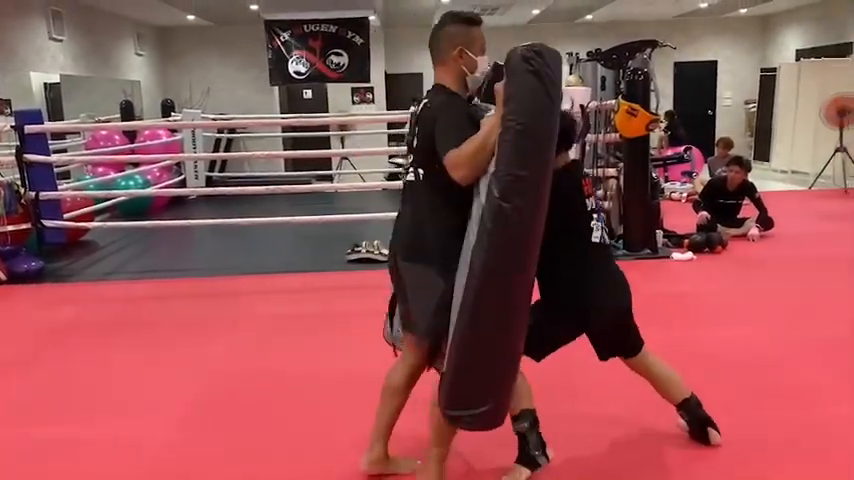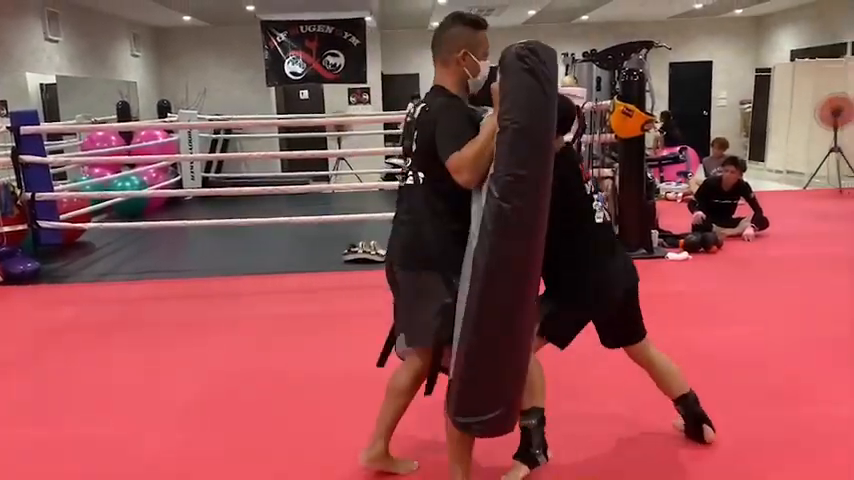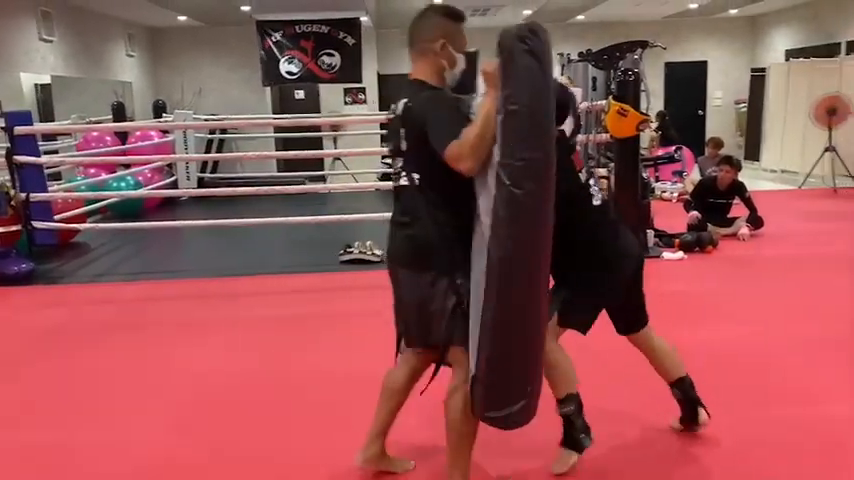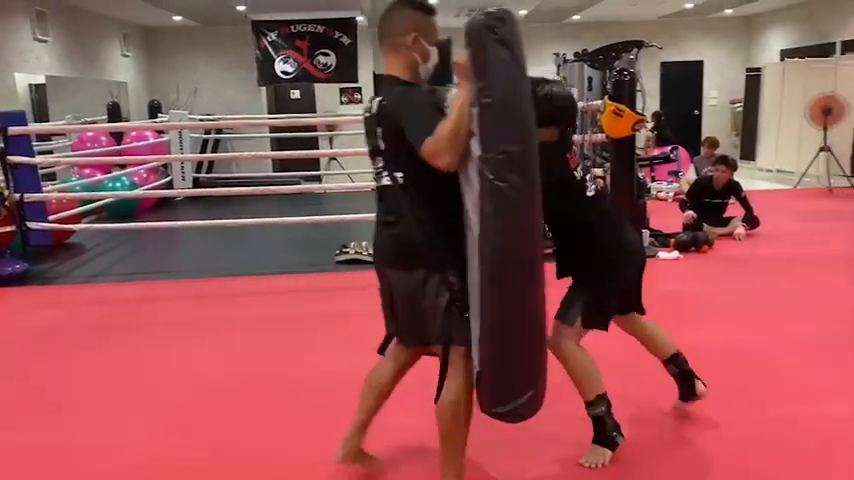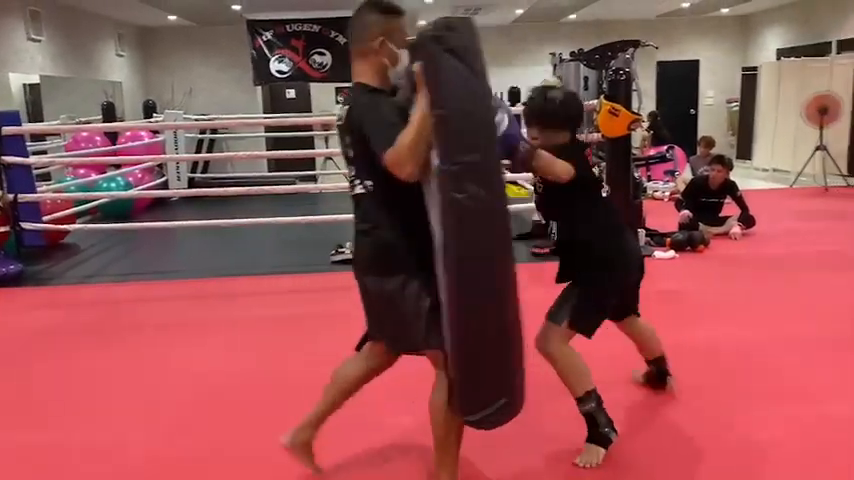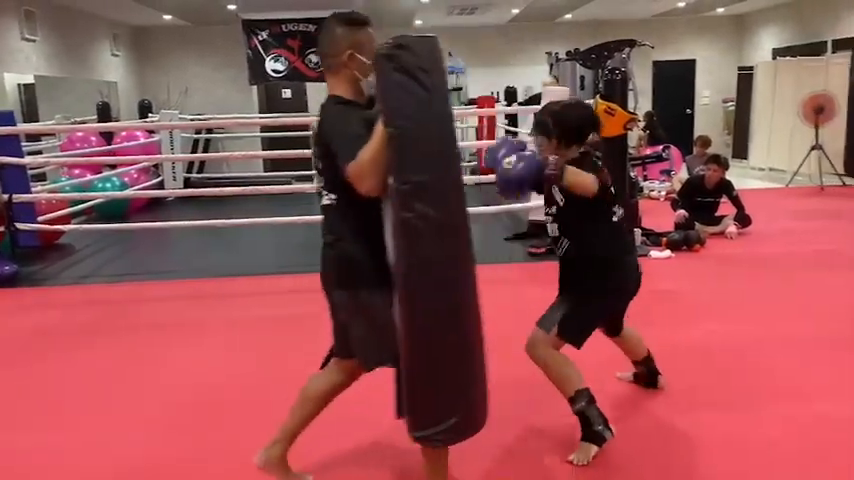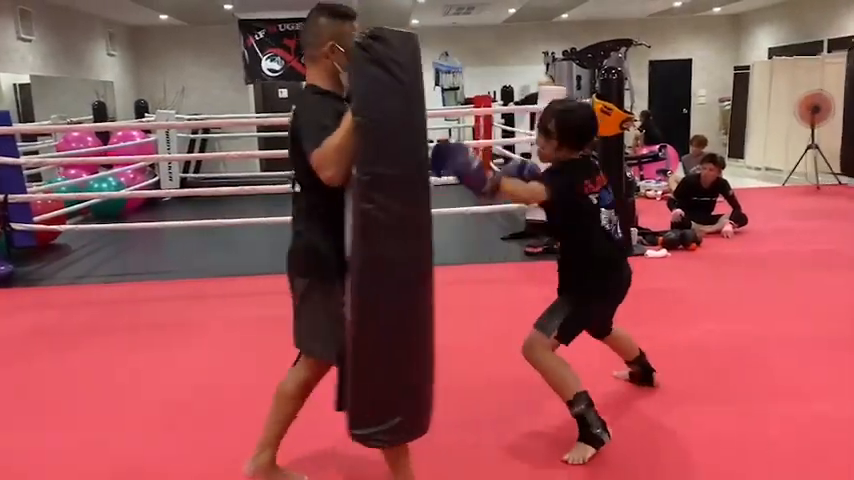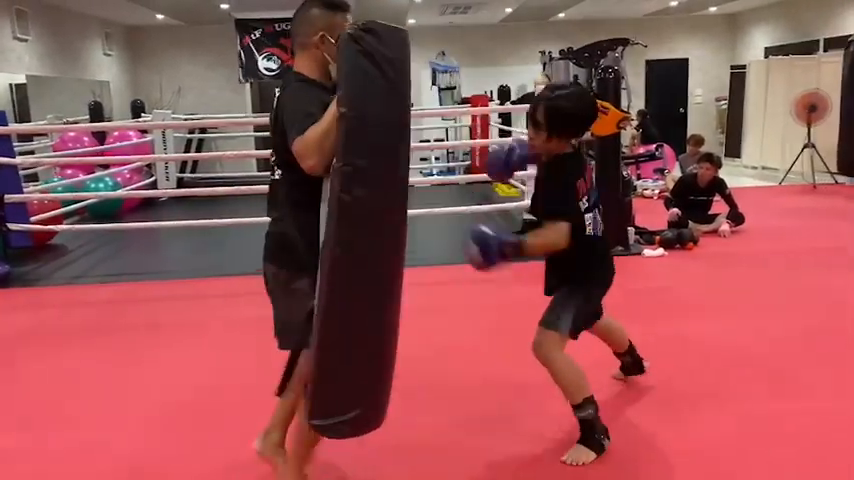
dt=0.1s
person 1, frame 1
left shoulder: (432, 105)
right shoulder: (450, 109)
right elbow: (464, 169)
right wrist: (501, 112)
left hip: (414, 245)
right hip: (436, 253)
left knee: (417, 351)
person 1, frame 2
left shoulder: (429, 107)
right shoulder: (452, 111)
right elbow: (466, 172)
right wrist: (500, 114)
left hip: (411, 250)
right hip: (437, 258)
left knee: (420, 355)
person 1, frame 3
left shoulder: (414, 103)
right shoulder: (437, 104)
right elbow: (466, 160)
right wrist: (493, 95)
left hip: (411, 249)
right hip: (440, 256)
left knee: (417, 352)
right knee: (468, 363)
person 1, frame 4
left shoulder: (390, 100)
right shoulder: (412, 100)
right elbow: (444, 156)
right wrist: (466, 88)
left hip: (398, 247)
right hip: (427, 253)
left knee: (405, 348)
right knee: (461, 360)
person 1, frame 5
left shoulder: (366, 103)
right shoulder: (376, 105)
right elbow: (406, 166)
right wrist: (425, 96)
left hip: (380, 251)
right hip: (401, 257)
left knee: (380, 351)
right knee: (450, 361)
left ankle: (302, 435)
person 1, frame 6
left shoulder: (341, 116)
right shoulder: (345, 119)
left elbow: (372, 178)
right elbow: (368, 181)
right wrist: (389, 117)
left hip: (350, 265)
right hip: (368, 271)
left knee: (347, 365)
person 1, frame 7
left shoulder: (322, 105)
right shoulder: (318, 109)
left elbow: (338, 168)
right elbow: (331, 169)
left hip: (323, 259)
right hip: (329, 264)
left knee: (316, 362)
person 1, frame 8
left shoulder: (313, 93)
right shoulder: (302, 96)
left elbow: (326, 157)
right elbow: (312, 159)
left hip: (305, 248)
right hip: (302, 253)
left knee: (308, 353)
left ankle: (274, 438)
person 2, frame 1
left shoulder: (557, 188)
right shoulder: (573, 176)
left hip: (573, 294)
right hip: (609, 287)
right knee: (638, 356)
right ankle: (701, 422)
person 2, frame 2
left shoulder: (556, 173)
right shoulder: (566, 160)
left hip: (582, 281)
right hip: (617, 272)
right knee: (639, 346)
left ankle: (533, 447)
right ankle: (697, 419)
person 2, frame 3
left shoulder: (550, 157)
right shoulder: (559, 146)
left hip: (596, 263)
right hip: (621, 253)
left knee: (545, 333)
right knee: (639, 332)
left ankle: (575, 431)
right ankle: (691, 407)
person 2, frame 4
left shoulder: (545, 157)
right shoulder: (558, 145)
left hip: (601, 258)
right hip: (623, 247)
left knee: (564, 339)
right knee: (631, 317)
left ankle: (606, 430)
right ankle: (688, 381)
person 2, frame 5
left shoulder: (569, 152)
right shoulder: (570, 148)
left elbow: (562, 173)
left hip: (604, 264)
right hip: (622, 257)
left knee: (551, 339)
right knee: (626, 317)
left ankle: (601, 428)
right ankle: (659, 371)
person 2, frame 6
left shoulder: (581, 166)
right shoulder: (574, 162)
left elbow: (590, 187)
left wrist: (549, 169)
left hip: (600, 276)
right hip: (617, 269)
left knee: (541, 345)
right knee: (611, 328)
left ankle: (594, 426)
right ankle: (649, 372)
person 2, frame 7
left shoulder: (567, 177)
right shoulder: (584, 166)
left elbow: (536, 193)
right elbow: (546, 184)
left wrist: (479, 175)
right wrist: (517, 174)
left hip: (592, 281)
right hip: (607, 272)
left knee: (537, 348)
right knee: (601, 330)
left ankle: (593, 429)
right ankle: (643, 369)
person 2, frame 8
left shoulder: (559, 177)
right shoulder: (567, 156)
left elbow: (558, 235)
left wrist: (507, 246)
right wrist: (514, 154)
left hip: (581, 273)
right hip: (588, 264)
left knee: (547, 345)
right knee: (591, 321)
left ankle: (595, 432)
right ankle: (632, 361)
